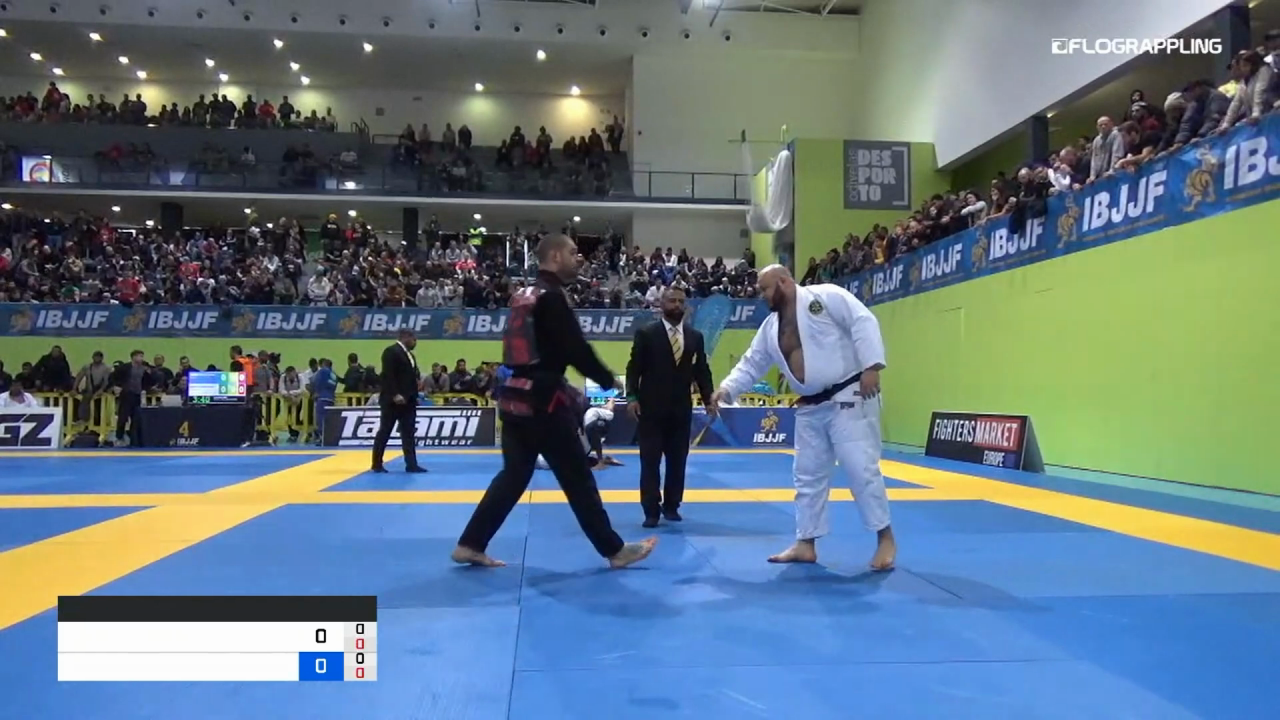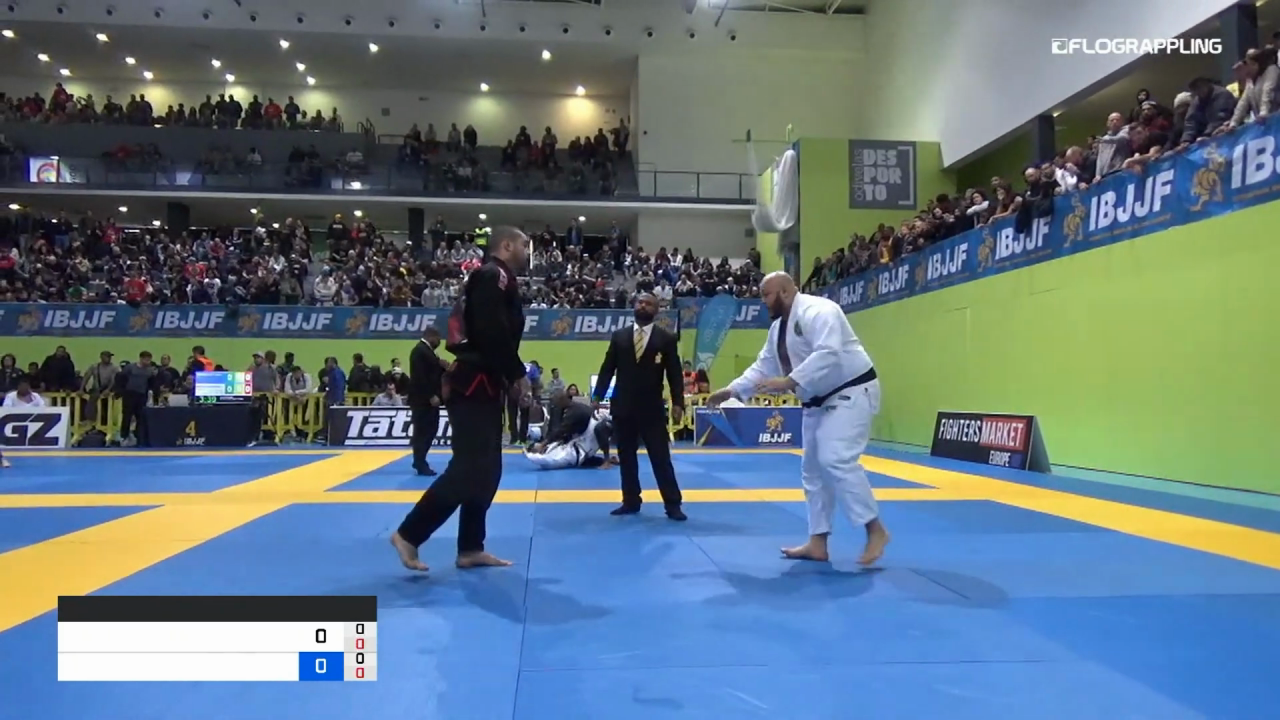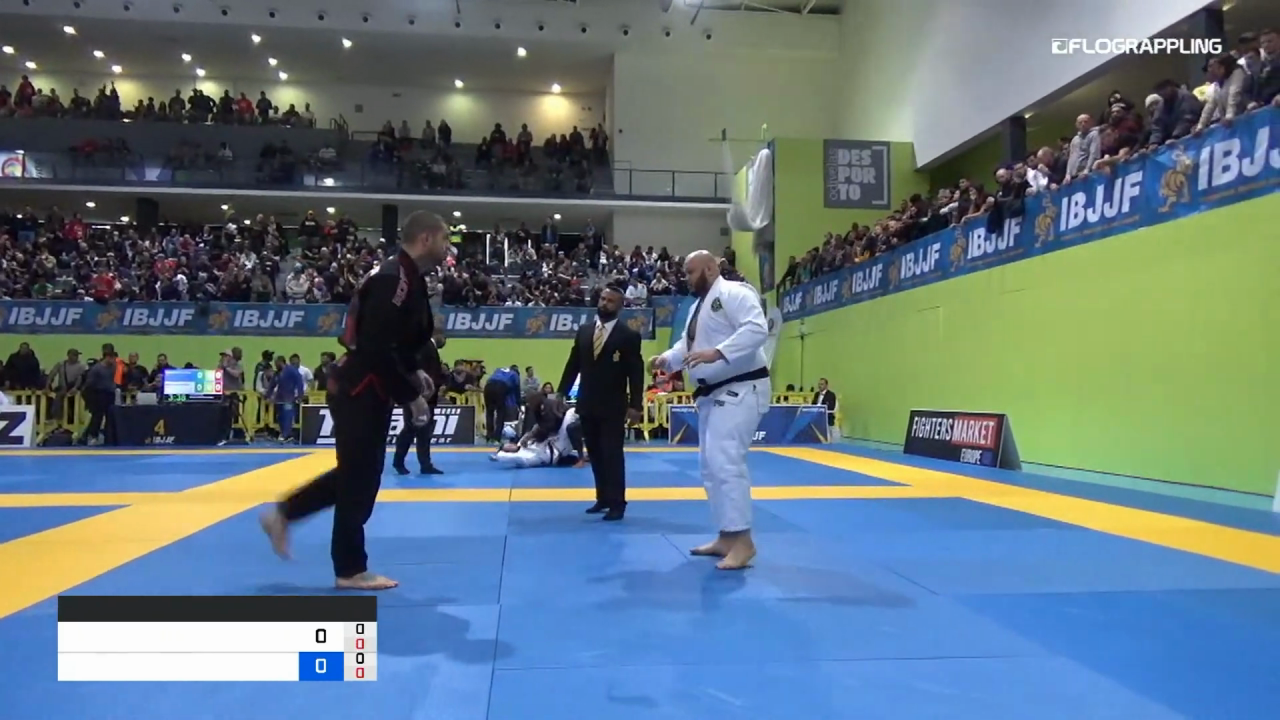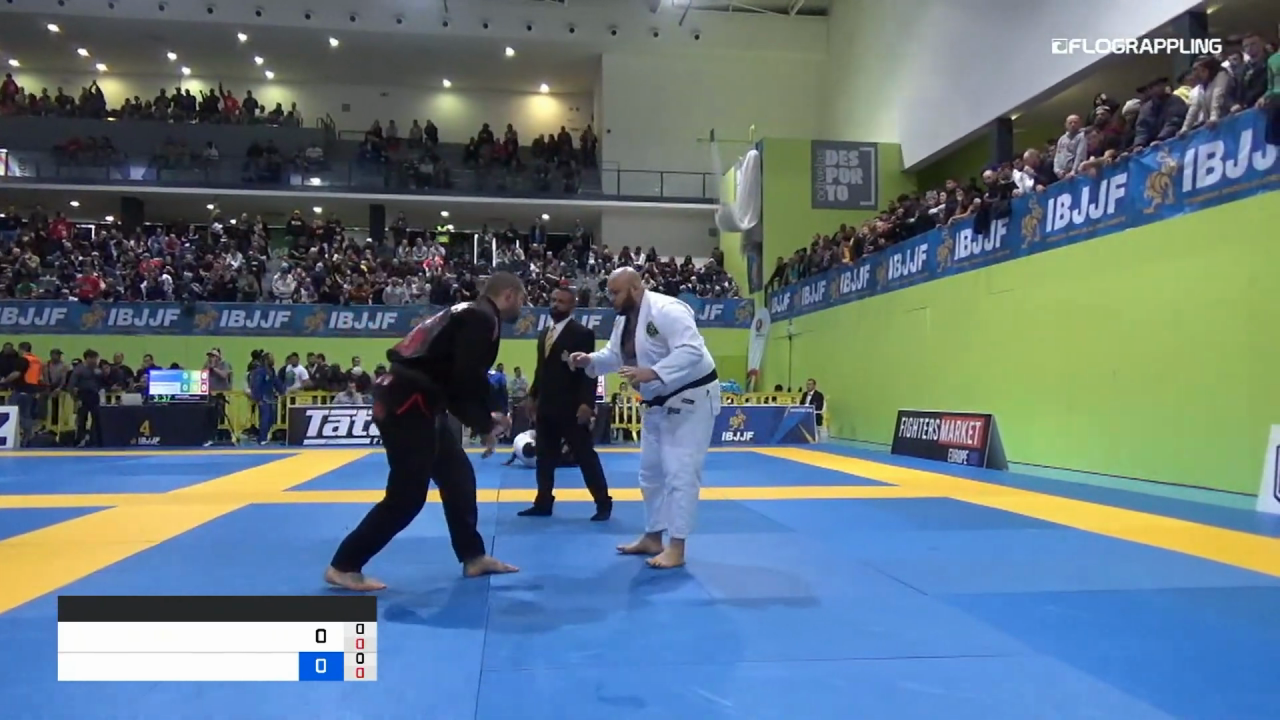
dt=1s
person 1, frame 1
left shoulder: (526, 294)
right shoulder: (552, 296)
right elbow: (575, 349)
left wrist: (562, 386)
right wrist: (608, 379)
left hip: (516, 394)
right hip: (541, 398)
left knee: (514, 474)
right knee: (577, 476)
left ankle: (470, 545)
right ankle: (613, 549)
person 1, frame 2
left shoulder: (493, 280)
right shoulder: (493, 276)
right elbow: (492, 334)
left wrist: (509, 378)
right wrist: (517, 373)
left hip: (481, 384)
right hip: (475, 386)
left knee: (486, 470)
right knee: (470, 469)
left ankle: (471, 548)
right ankle: (409, 535)
person 1, frame 3
left shoulder: (405, 277)
right shoulder: (393, 280)
right elbow: (378, 348)
left wrist: (413, 373)
right wrist: (411, 396)
left hip: (363, 387)
right hip: (363, 389)
left knee: (356, 472)
right knee: (361, 479)
left ankle: (283, 515)
right ankle: (351, 569)
person 1, frame 4
left shoulder: (469, 315)
right shoulder: (483, 320)
right elbow: (470, 378)
left wrist: (485, 415)
right wrist: (486, 425)
left hip: (414, 401)
right hip: (408, 403)
left knee: (459, 478)
right knee: (406, 495)
left ankle: (474, 557)
right ankle: (344, 566)
person 2, frame 1
left shoulder: (827, 296)
right shoulder: (771, 324)
left elbow: (863, 323)
right elbow: (752, 365)
left wrist: (870, 366)
right wrist: (727, 388)
left hip: (848, 397)
right hip: (811, 406)
left knee: (860, 467)
right knee: (809, 474)
left ankle: (885, 539)
right ankle: (805, 545)
person 2, frame 2
left shoulder: (816, 311)
right shoulder: (780, 326)
left elbow: (828, 354)
right elbow: (764, 366)
left wrist: (788, 382)
right wrist: (730, 391)
left hip: (851, 394)
right hip: (820, 401)
left knee: (836, 462)
right knee: (814, 470)
left ankle: (875, 530)
right ankle: (818, 542)
person 2, frame 3
left shoulder: (734, 293)
right shoulder: (700, 305)
left elbow: (756, 329)
right elbow: (686, 346)
left wrist: (716, 353)
right wrist: (665, 361)
left hip: (740, 391)
right hip: (712, 394)
left knee: (725, 463)
right knee: (714, 465)
left ankle: (743, 542)
right ankle: (727, 539)
person 2, frame 4
left shoulder: (666, 310)
right shoulder: (624, 320)
left elbow: (692, 351)
right elbow: (613, 356)
left wrist: (654, 372)
right wrist: (589, 361)
left hip: (690, 397)
right hip: (658, 404)
left knee: (680, 472)
right knee: (651, 471)
left ankle: (676, 547)
right ankle: (653, 537)
person 3, frame 1
left shoulder: (695, 337)
right shoulder: (646, 334)
left elbow: (702, 371)
right elbow: (633, 368)
left wrist: (708, 400)
right wrist: (632, 397)
left hip: (681, 409)
right hip: (651, 408)
left knee: (678, 460)
right knee: (650, 459)
left ankle: (671, 505)
right ankle: (652, 511)
person 3, frame 2
left shoulder: (666, 339)
right shoulder: (619, 336)
left elbow: (675, 374)
right elbow: (607, 368)
left wrist: (677, 403)
right wrist: (598, 396)
left hip: (652, 408)
right hip: (623, 407)
left knee: (660, 456)
right knee: (626, 456)
left ankle: (672, 504)
right ankle: (631, 501)
person 3, frame 3
left shoulder: (628, 336)
right shoulder: (584, 331)
left elbow: (636, 373)
right elbow: (573, 364)
left wrist: (635, 405)
right wrist: (562, 392)
left hip: (613, 406)
right hip: (587, 404)
left knee: (612, 454)
right knee: (595, 454)
left ankle: (616, 504)
right ankle: (603, 498)
person 3, frame 4
left shoulder: (582, 334)
right shoulder: (545, 333)
left wrist: (587, 404)
right wrist: (533, 397)
left hip: (571, 408)
right hip: (547, 407)
left knee: (585, 455)
right knee: (544, 456)
left ankle: (603, 503)
right ankle: (543, 502)
